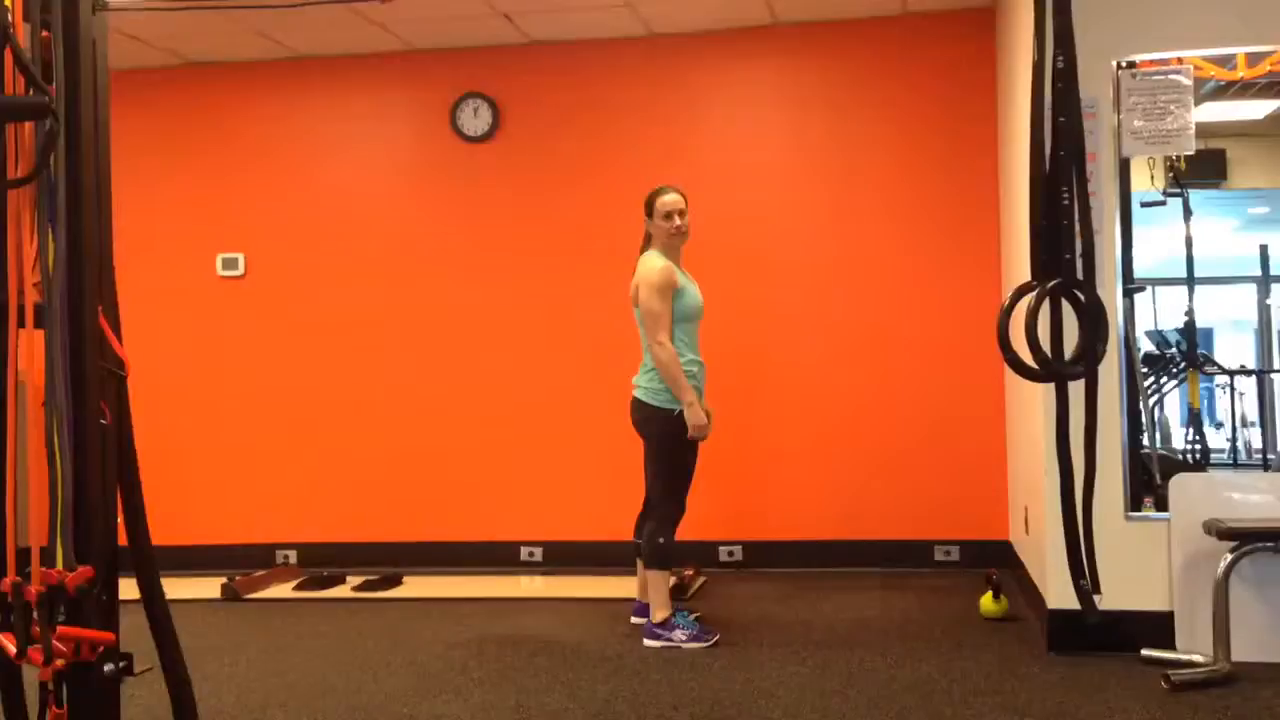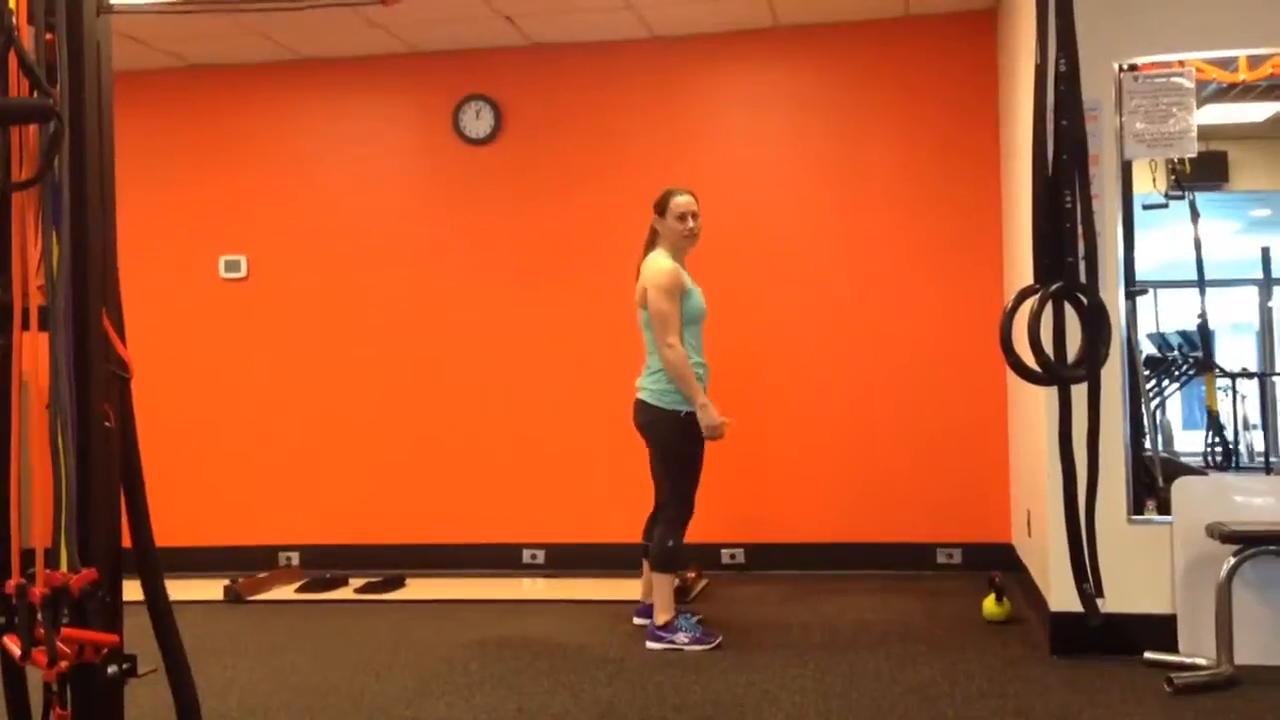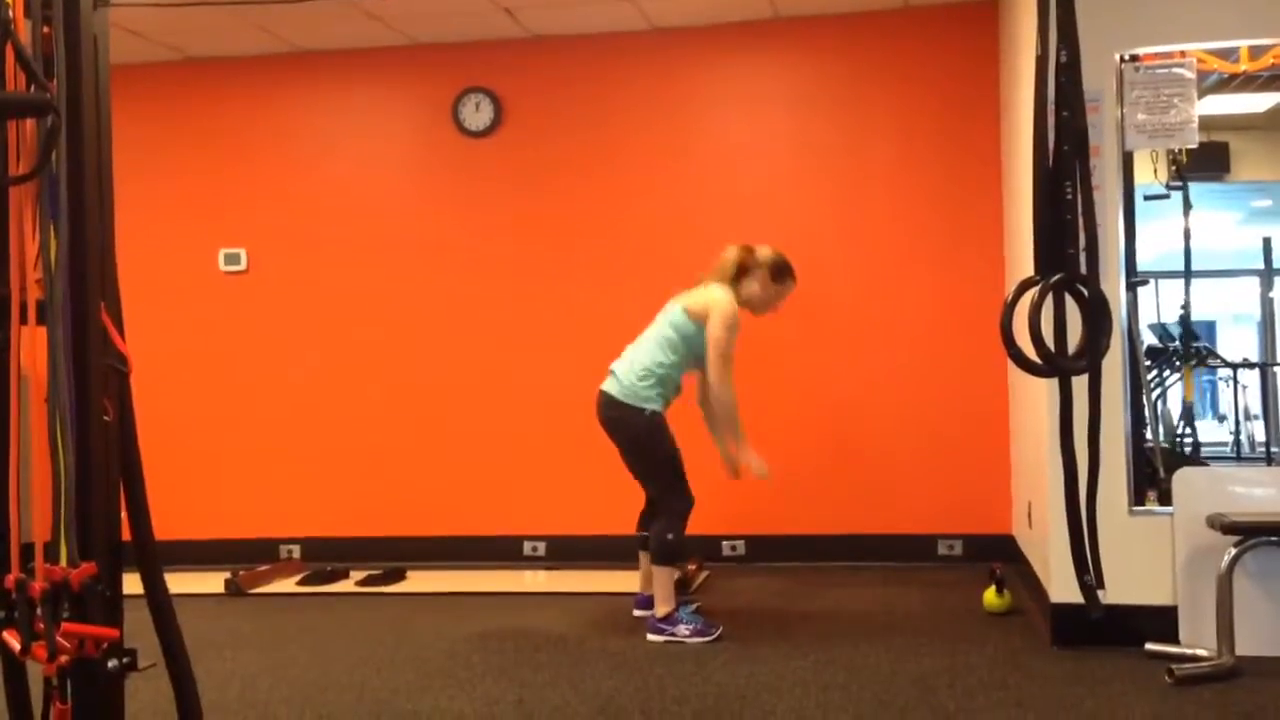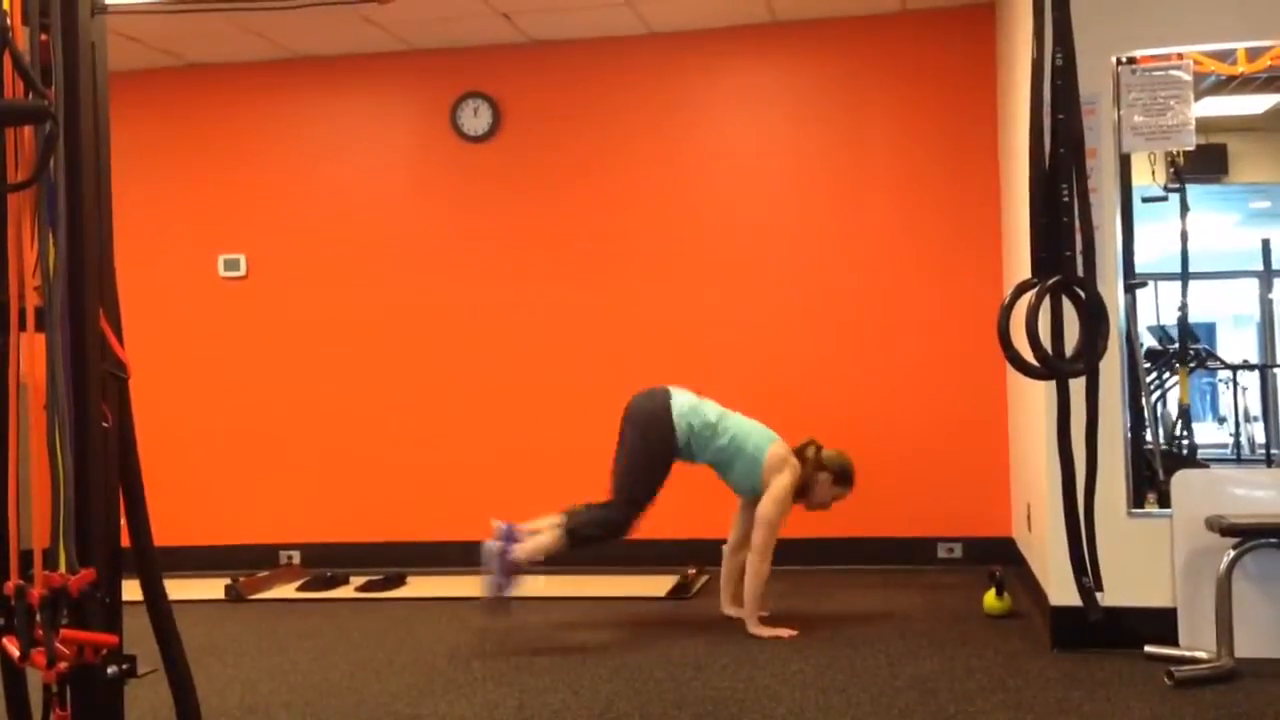
dt=0.7s
person 1, frame 1
left shoulder: (672, 267)
right shoulder: (656, 268)
right elbow: (660, 345)
left wrist: (694, 402)
right wrist: (690, 404)
left hip: (667, 403)
right hip: (664, 406)
left knee: (659, 504)
right knee: (666, 507)
left ankle: (647, 601)
right ankle: (660, 622)
person 1, frame 2
left shoulder: (670, 269)
right shoulder: (663, 270)
right elbow: (670, 347)
left wrist: (698, 405)
right wrist: (704, 406)
left hip: (664, 405)
right hip: (668, 408)
left knee: (669, 506)
right knee: (677, 509)
left ankle: (651, 603)
right ankle: (663, 624)
person 1, frame 3
left shoulder: (709, 299)
right shoulder: (725, 306)
left elbow: (706, 385)
right elbow: (719, 383)
left wrist: (724, 446)
right wrist: (741, 450)
left hip: (621, 399)
right hip: (633, 405)
left knee: (662, 497)
right knee: (675, 501)
left ankle: (648, 595)
right ankle: (664, 616)
person 1, frame 4
left shoulder: (769, 476)
right shoulder: (787, 477)
left elbow: (738, 542)
right elbow: (759, 553)
left wrist: (729, 603)
right wrist: (753, 622)
left hip: (663, 411)
right hip: (665, 418)
left knee: (618, 510)
right knee: (619, 516)
left ankle: (514, 538)
right ankle: (512, 558)
